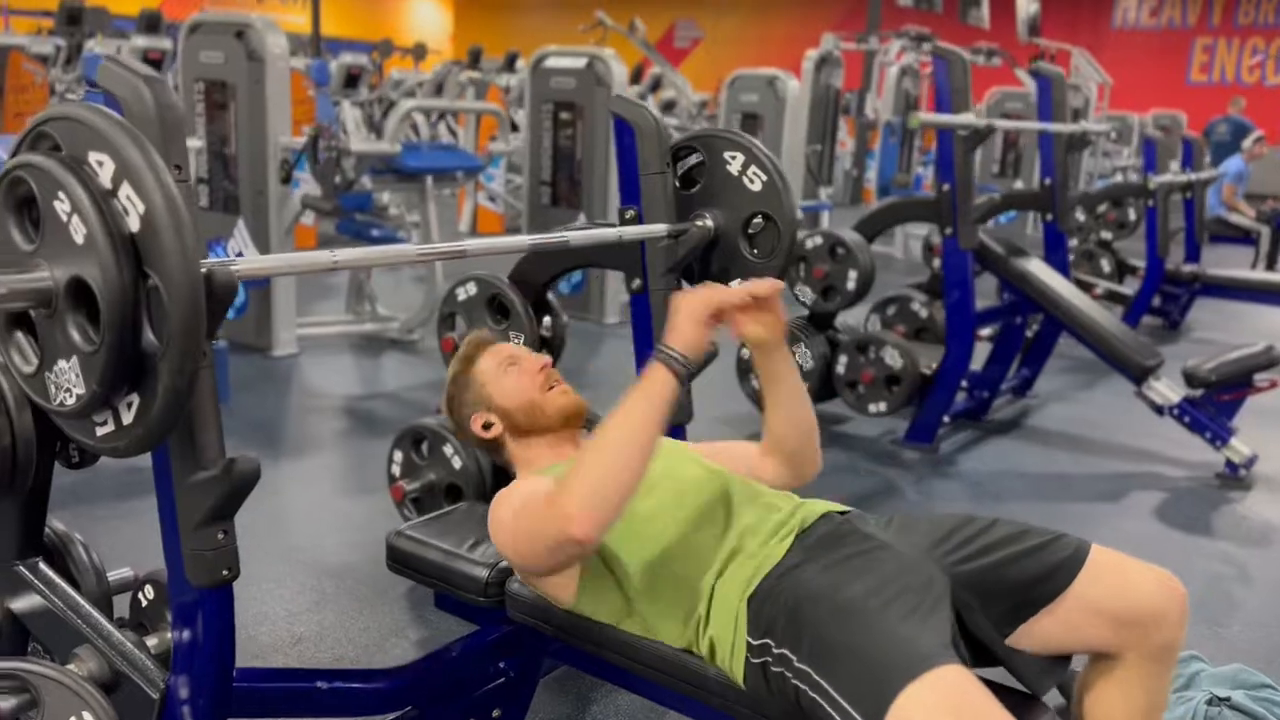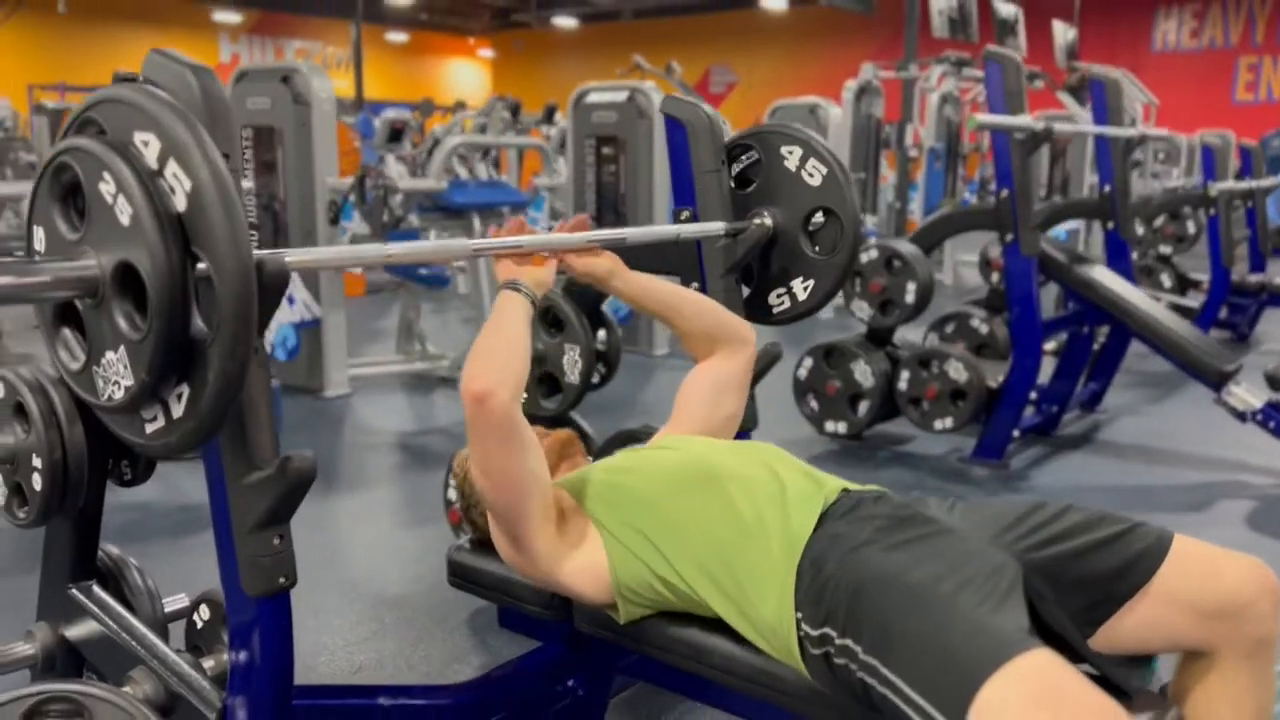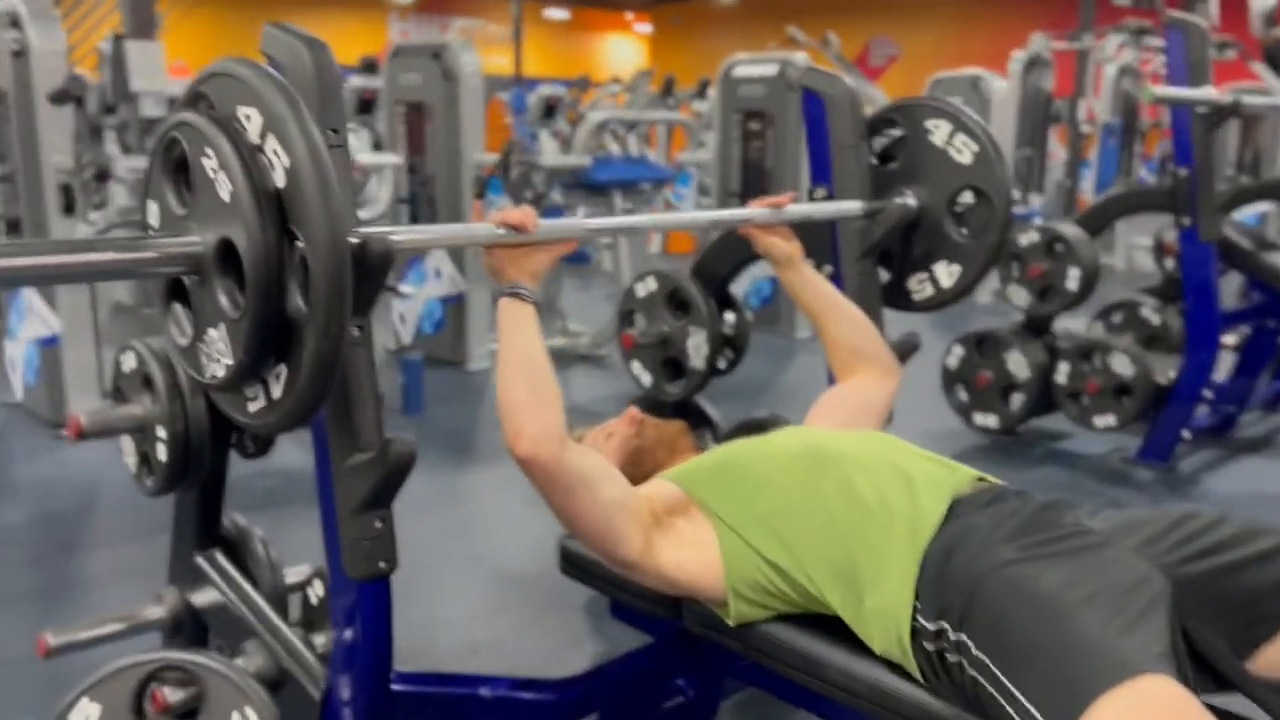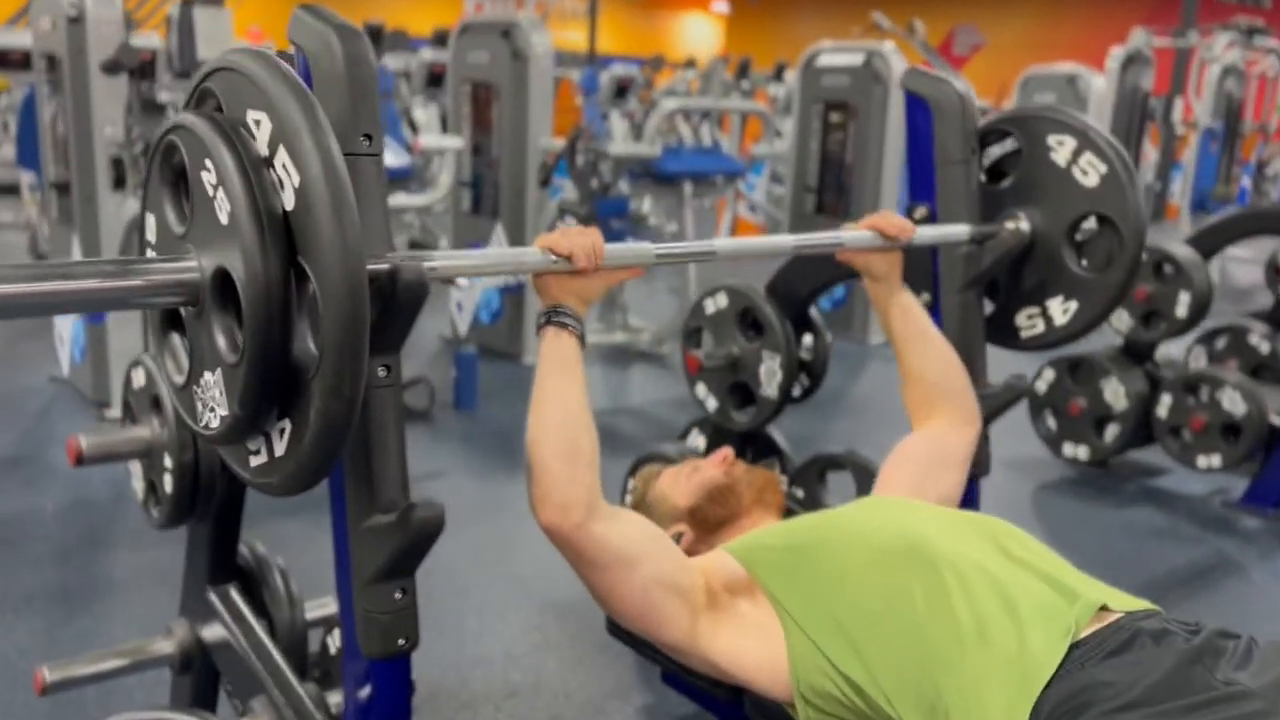
dt=0.7s
person 1, frame 1
left shoulder: (638, 446)
right shoulder: (521, 508)
left elbow: (792, 465)
right elbow: (580, 520)
left wrist: (770, 344)
right wrist: (672, 358)
left hip: (855, 535)
right hip: (779, 601)
left knee: (1153, 606)
person 1, frame 2
left shoulder: (657, 456)
right shoulder: (548, 533)
left elbow: (733, 347)
right elbow: (483, 399)
left wrist: (617, 277)
right wrist: (519, 292)
person 1, frame 3
left shoulder: (770, 459)
right shoulder: (658, 523)
left elbow: (872, 372)
right elbow: (538, 443)
left wrist: (791, 265)
right wrist: (517, 291)
person 1, frame 4
left shoulder: (871, 518)
right shoulder: (718, 596)
left elbow: (951, 420)
right elbow: (569, 509)
left wrist: (886, 287)
right wrist: (563, 317)
